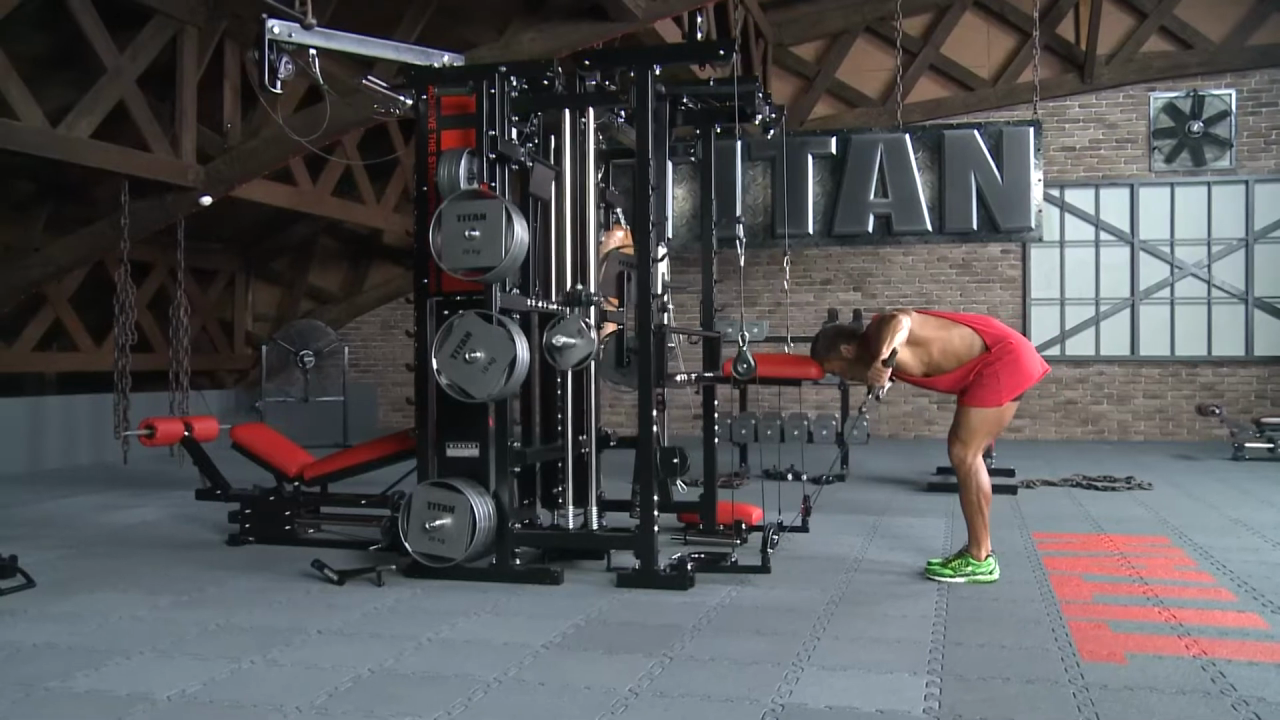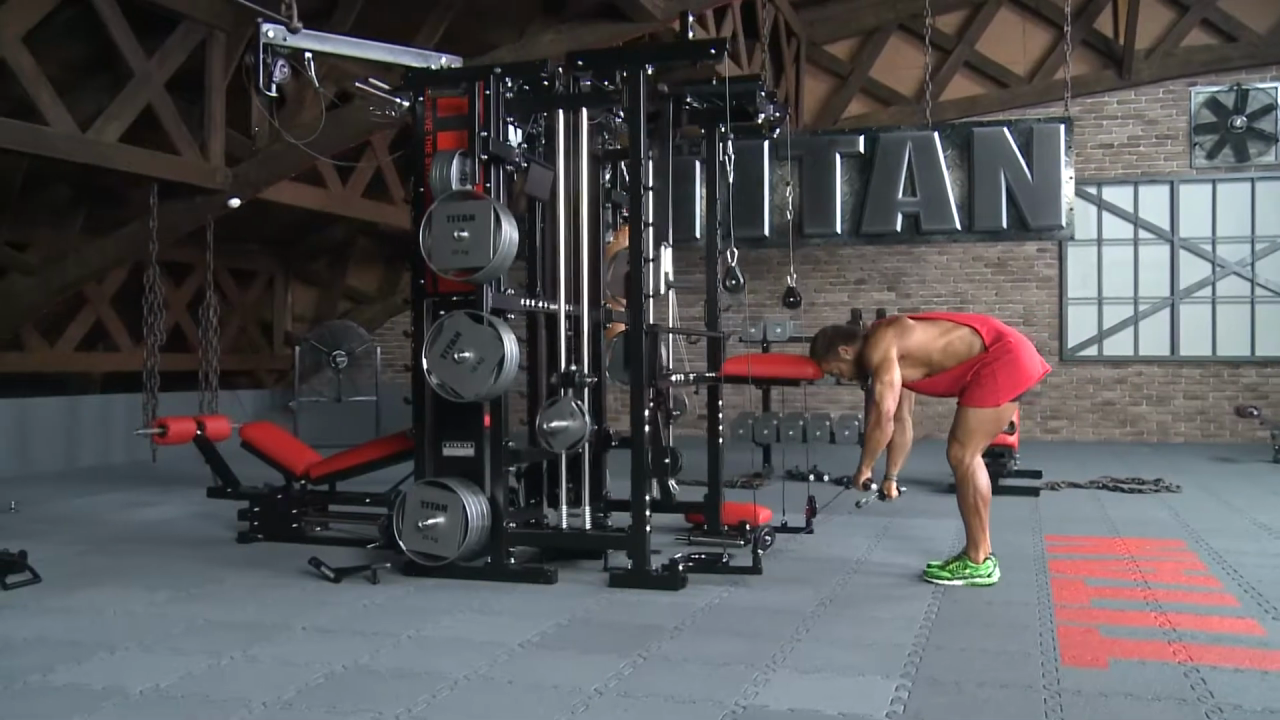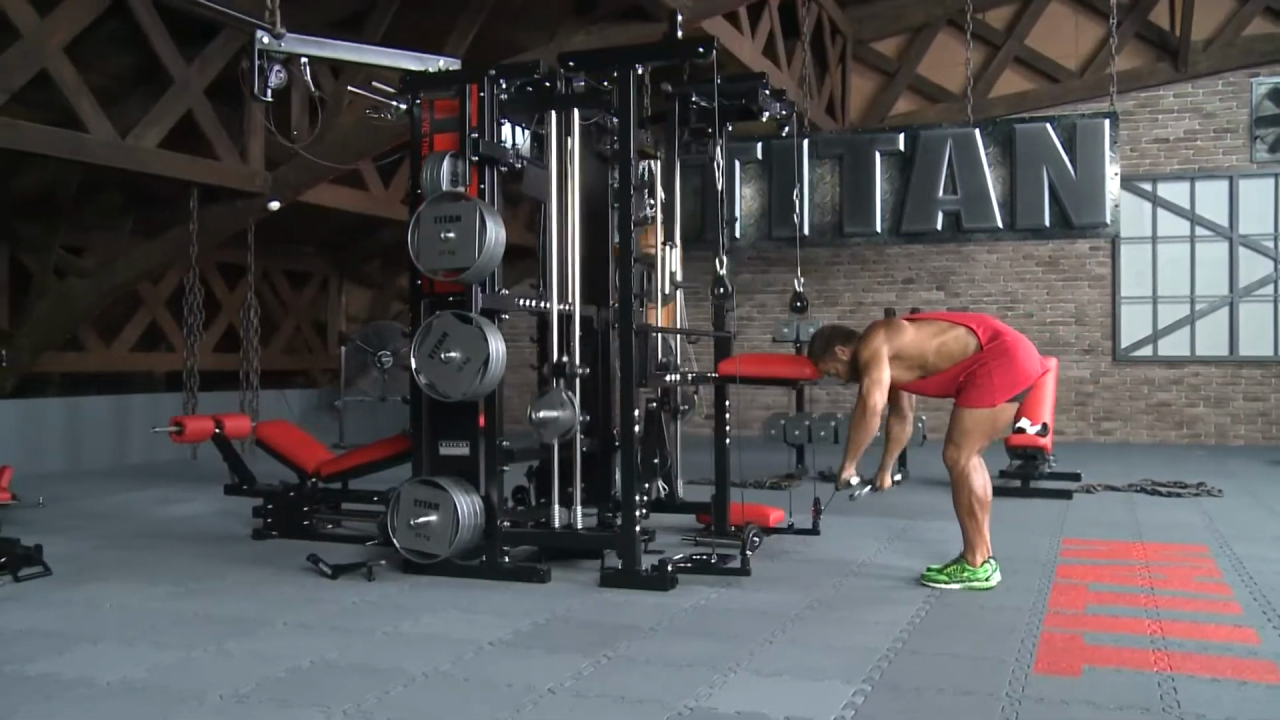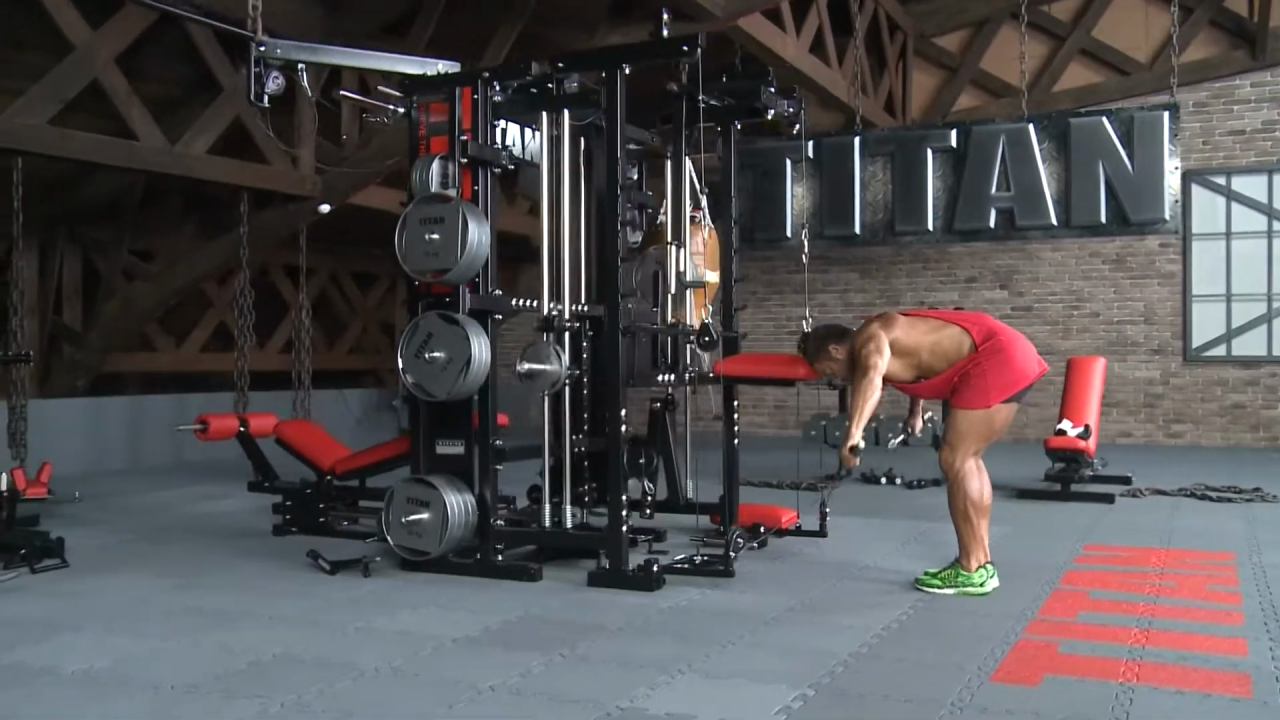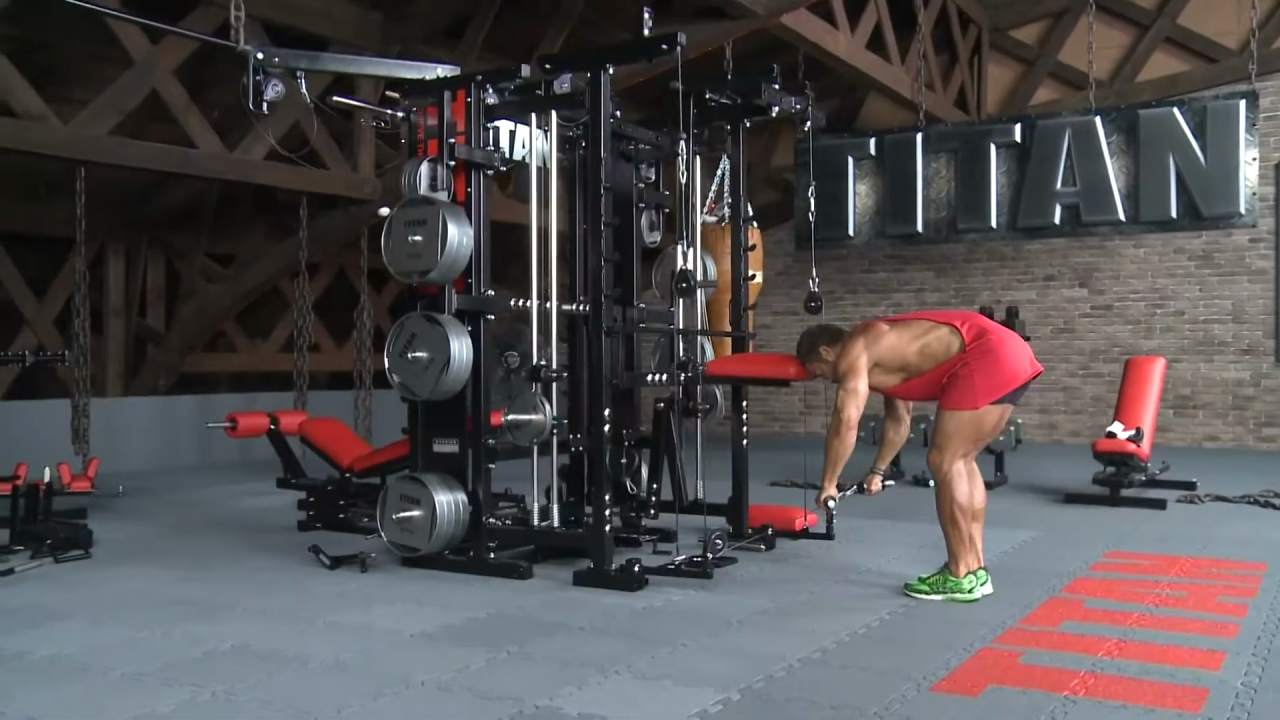
dt=1s
person 1, frame 1
left shoulder: (878, 334)
right shoulder: (881, 340)
left elbow: (898, 320)
left wrist: (881, 359)
left hip: (1002, 360)
right hip: (1004, 357)
left knee: (964, 456)
right knee: (965, 453)
left ankle: (980, 560)
right ankle: (979, 551)
person 1, frame 2
left shoulder: (878, 347)
right shoulder: (892, 357)
left elbow: (882, 414)
right elbow: (900, 420)
left wrist: (864, 469)
right wrist: (891, 476)
left hip: (1002, 360)
right hip: (1006, 357)
left knee: (962, 456)
right knee: (966, 455)
left ankle: (979, 563)
right ankle: (979, 554)
person 1, frame 3
left shoulder: (871, 347)
right shoulder: (887, 358)
left elbow: (871, 406)
right elbow: (901, 415)
left wrist: (848, 465)
right wrist: (886, 469)
left hip: (1000, 360)
right hip: (1009, 356)
left knee: (959, 457)
right knee: (967, 457)
left ankle: (977, 566)
right ankle: (982, 558)
person 1, frame 4
left shoulder: (866, 338)
right shoulder: (884, 337)
left elbow: (873, 369)
right elbow: (920, 356)
left wrist: (853, 434)
right wrist: (915, 414)
left hip: (995, 359)
right hip: (1009, 352)
left knee: (955, 460)
right knee: (966, 459)
left ankle: (971, 571)
right ankle: (982, 564)
person 1, frame 5
left shoulder: (854, 351)
right shoulder: (880, 351)
left elbow: (845, 422)
right elbow: (898, 419)
left wrist: (828, 483)
right wrist: (877, 471)
left hip: (987, 359)
right hip: (1006, 352)
left knee: (944, 462)
right knee: (960, 461)
left ankle: (961, 577)
right ankle: (974, 570)
